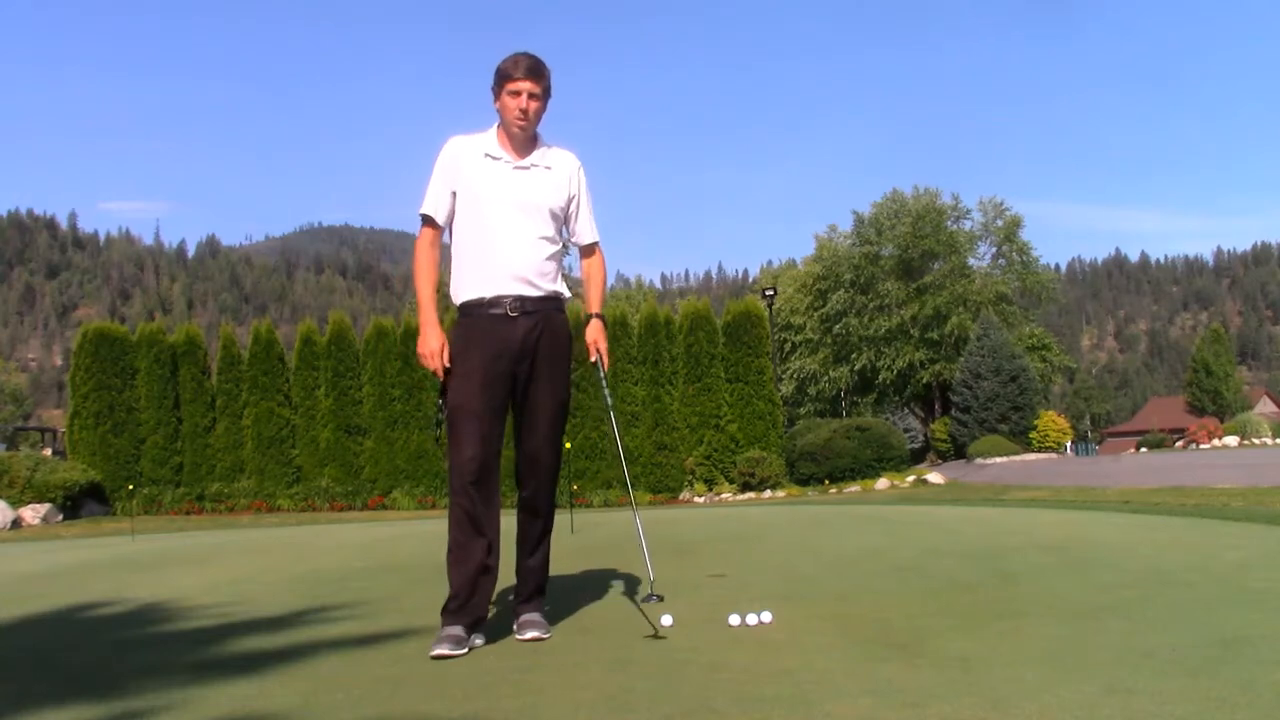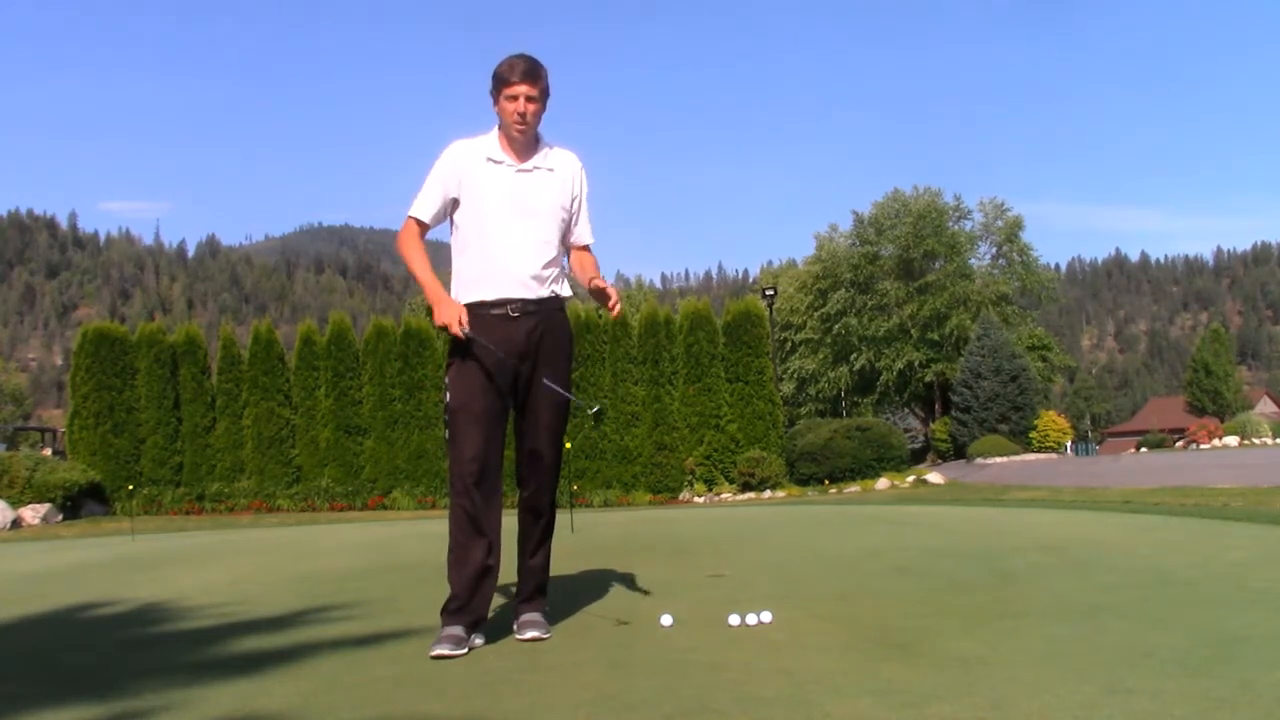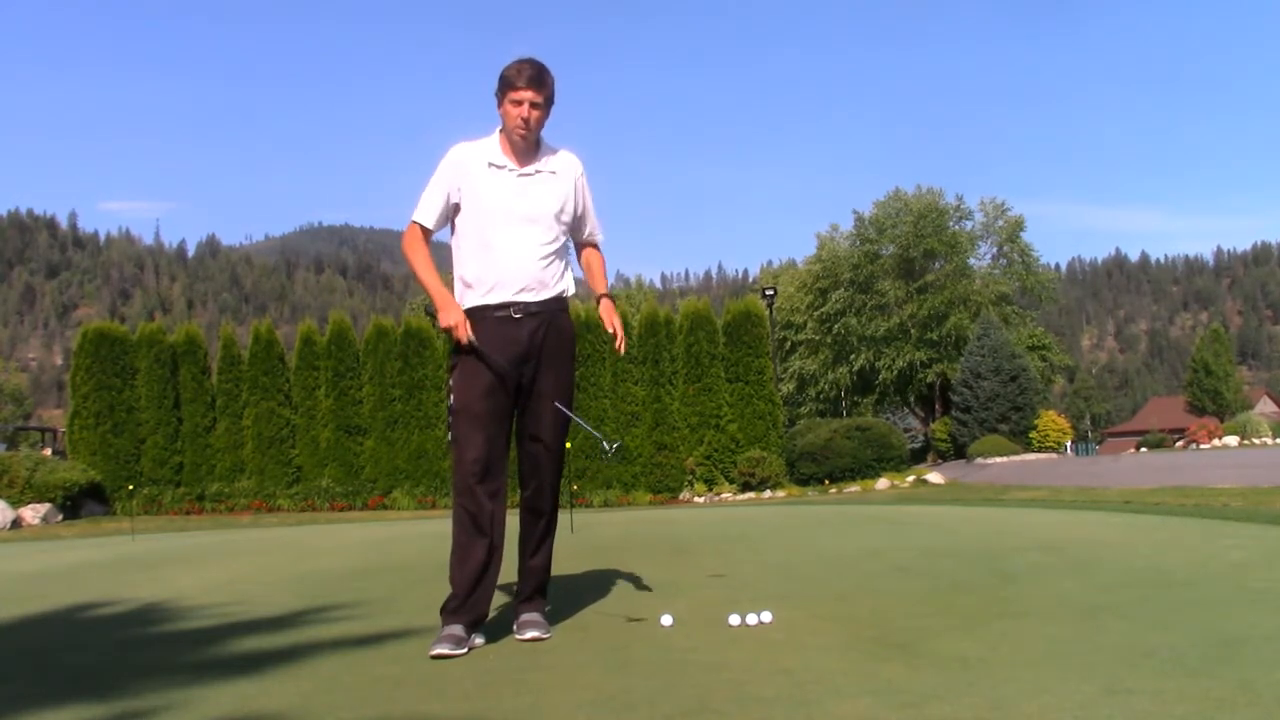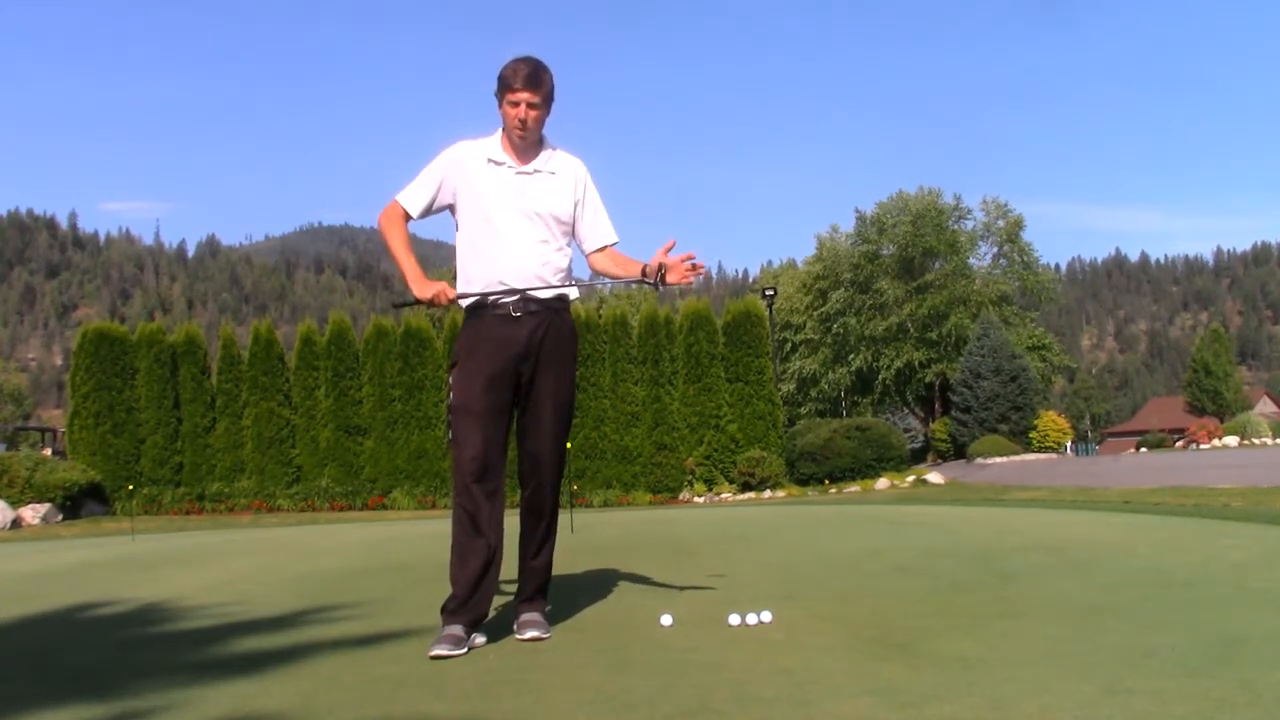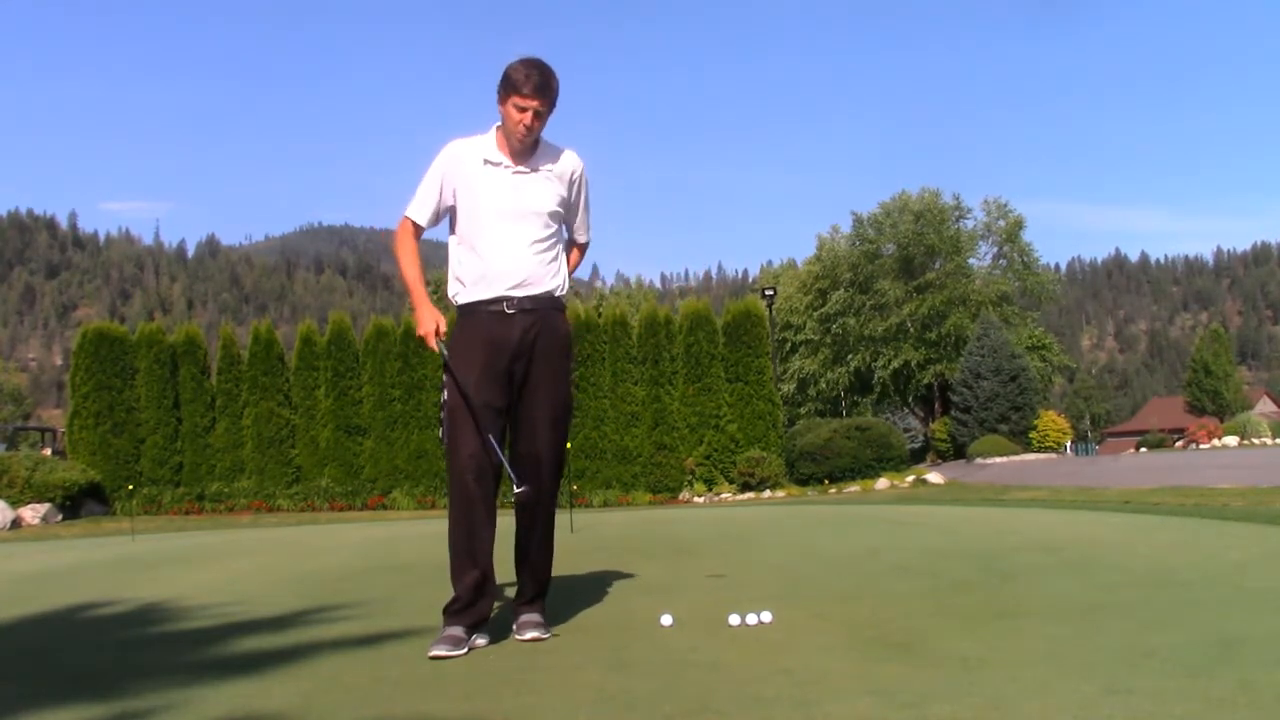
dt=1s
person 1, frame 1
left shoulder: (567, 167)
right shoulder: (459, 153)
left elbow: (590, 251)
right elbow: (428, 239)
left wrist: (595, 318)
right wrist: (428, 321)
left hip: (545, 324)
right hip: (479, 323)
left knee: (539, 466)
right knee: (472, 467)
left ankle: (530, 601)
right ankle: (463, 615)
person 1, frame 2
left shoulder: (568, 167)
right shoulder: (461, 157)
left elbow: (579, 248)
right elbow: (410, 233)
left wrist: (597, 283)
right wrist: (437, 296)
left hip: (546, 323)
right hip: (479, 323)
left knee: (541, 467)
right knee: (472, 467)
left ankle: (531, 602)
right ankle: (463, 614)
person 1, frame 3
left shoulder: (569, 169)
right shoulder: (462, 160)
left elbow: (589, 244)
right elbow: (415, 235)
left wrist: (603, 299)
right wrist: (444, 300)
left hip: (548, 327)
right hip: (481, 327)
left knee: (543, 469)
right knee: (476, 468)
left ankle: (531, 602)
right ankle: (463, 614)
person 1, frame 4
left shoulder: (571, 171)
right shoulder: (463, 159)
left elbow: (600, 252)
right elbow: (392, 215)
left wrist: (650, 270)
right wrist: (417, 279)
left hip: (550, 325)
right hip: (486, 324)
left knee: (543, 468)
right knee: (475, 465)
left ankle: (531, 602)
right ankle: (465, 614)
person 1, frame 5
left shoulder: (568, 167)
right shoulder: (458, 157)
right elbow: (406, 230)
left wrist: (552, 297)
right wrist: (422, 305)
left hip: (544, 325)
right hip: (478, 322)
left knee: (540, 467)
right knee: (470, 464)
left ankle: (531, 603)
right ankle: (466, 614)
